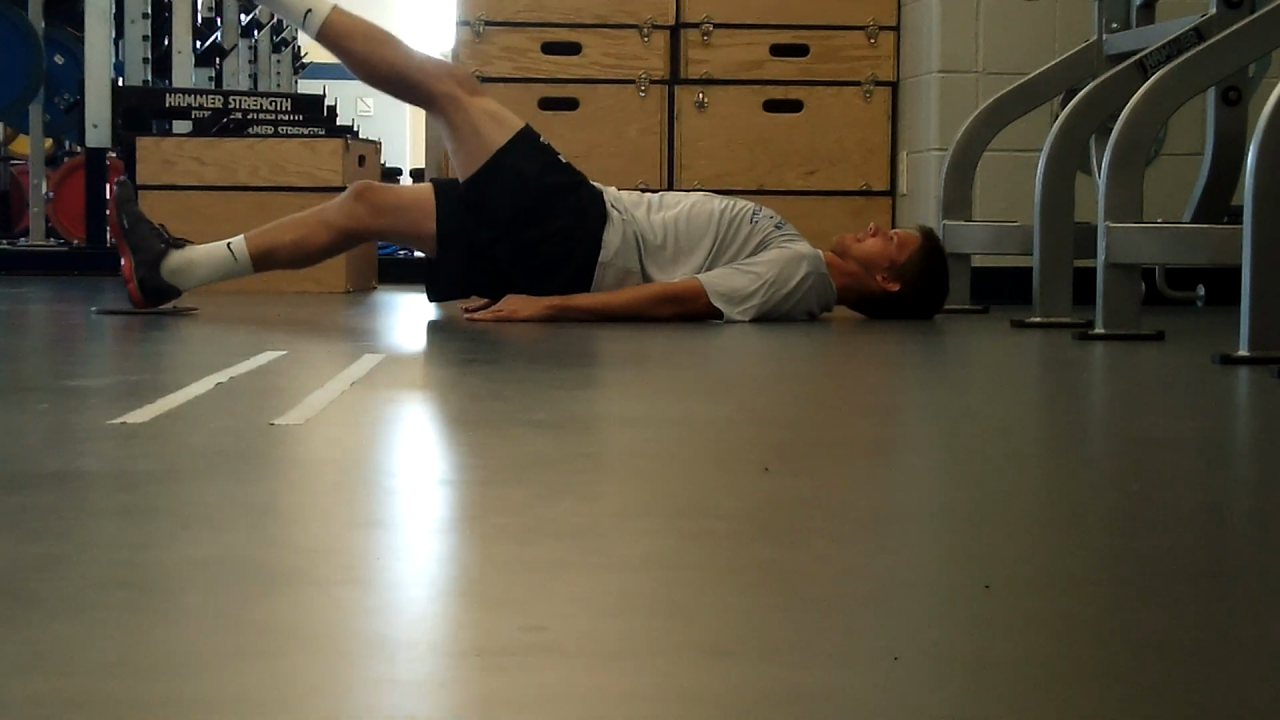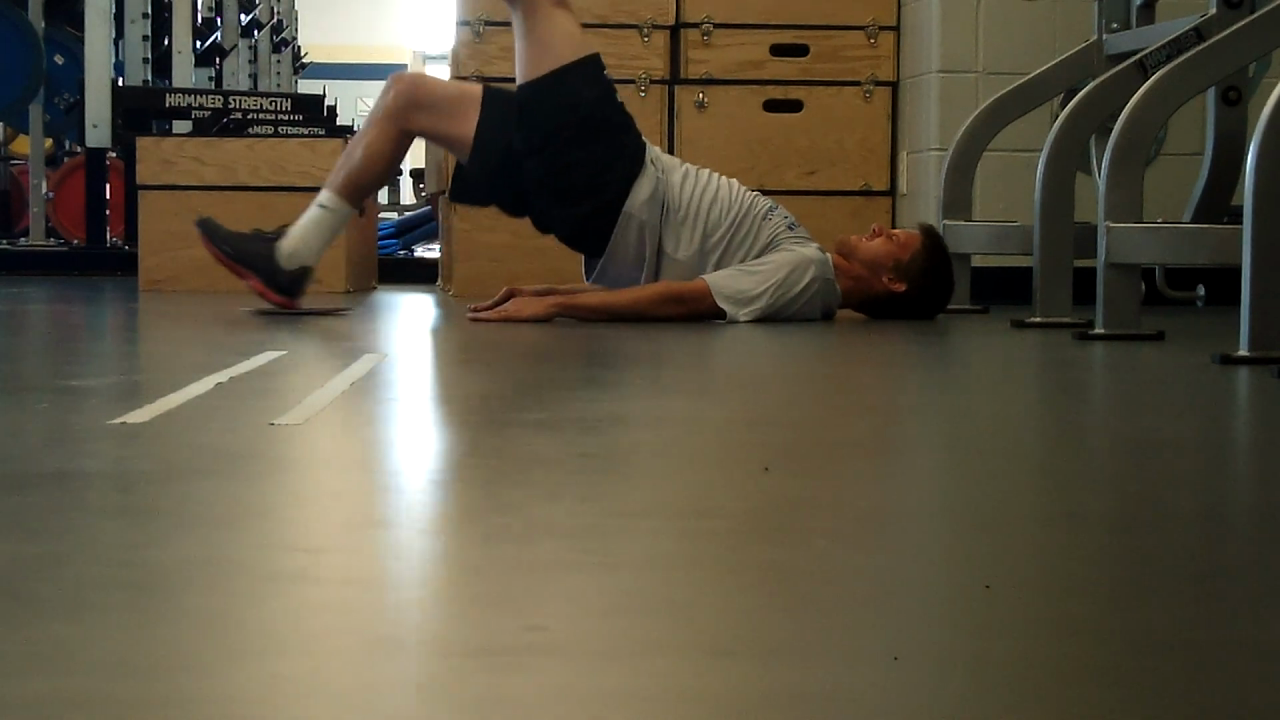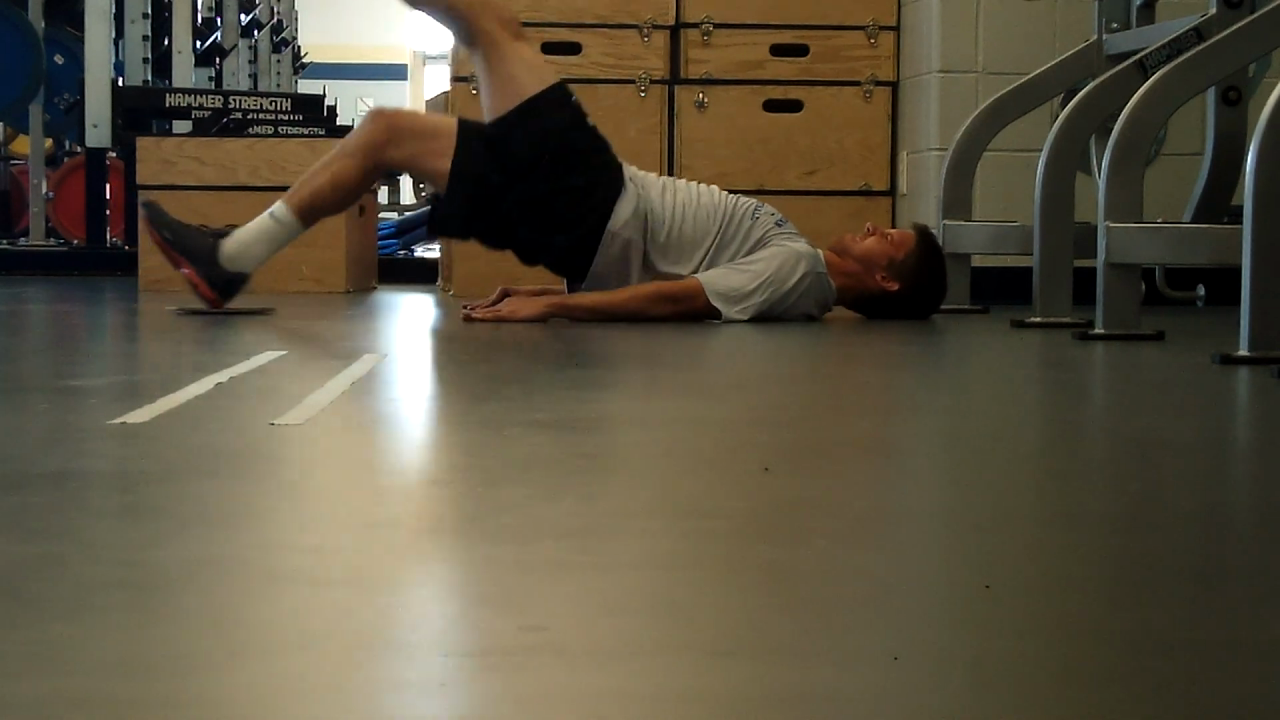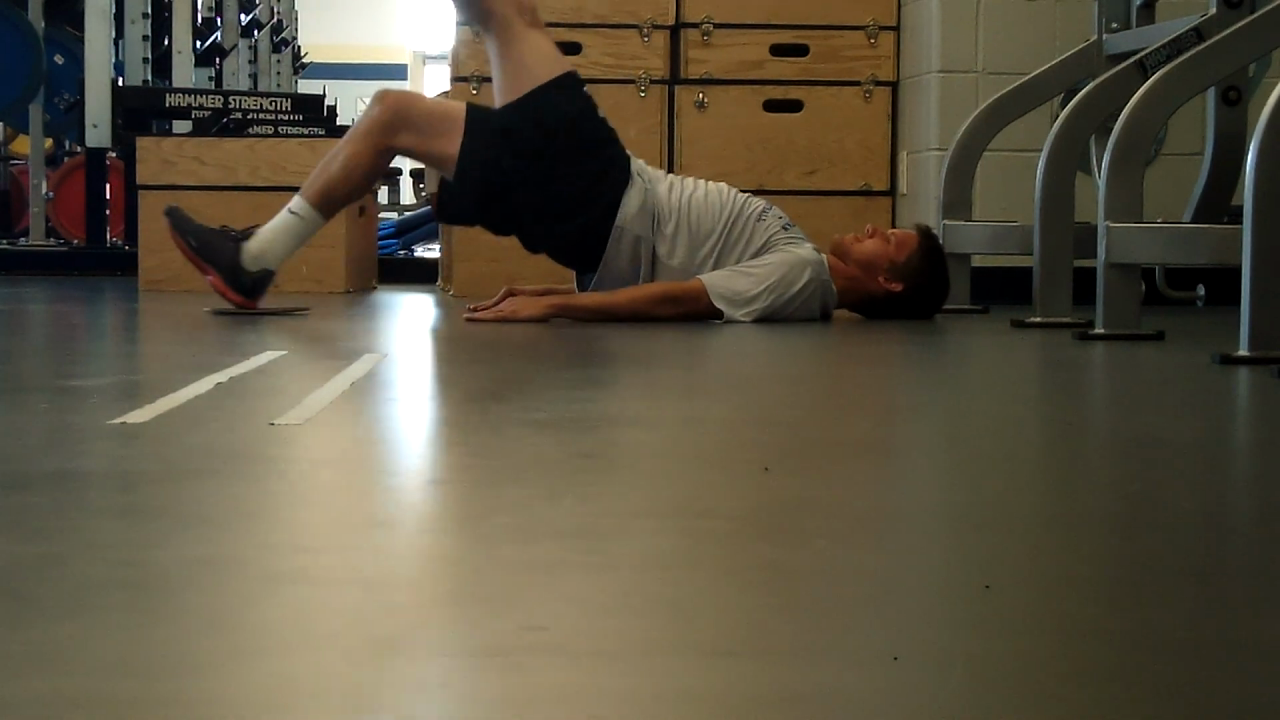
dt=1s
person 1, frame 1
left shoulder: (800, 271)
right shoulder: (794, 268)
left elbow: (676, 300)
left wrist: (548, 305)
left hip: (586, 243)
right hip: (594, 225)
left knee: (451, 87)
right knee: (365, 205)
right ankle: (172, 271)
person 1, frame 2
left shoulder: (805, 277)
right shoulder: (808, 268)
left elbow: (682, 300)
left wrist: (557, 303)
right wrist: (556, 293)
right hip: (614, 189)
right knee: (408, 95)
right ankle: (294, 256)
person 1, frame 3
left shoulder: (799, 272)
right shoulder: (795, 267)
left elbow: (677, 299)
left wrist: (550, 306)
right wrist: (546, 283)
left hip: (596, 214)
right hip: (598, 217)
right knee: (384, 130)
right ankle: (231, 259)
person 1, frame 4
left shoulder: (802, 275)
right shoulder: (798, 267)
left elbow: (678, 300)
left wrist: (552, 306)
right wrist: (558, 289)
left hip: (600, 204)
right hip: (604, 205)
right knee: (394, 111)
right ankle: (260, 258)
